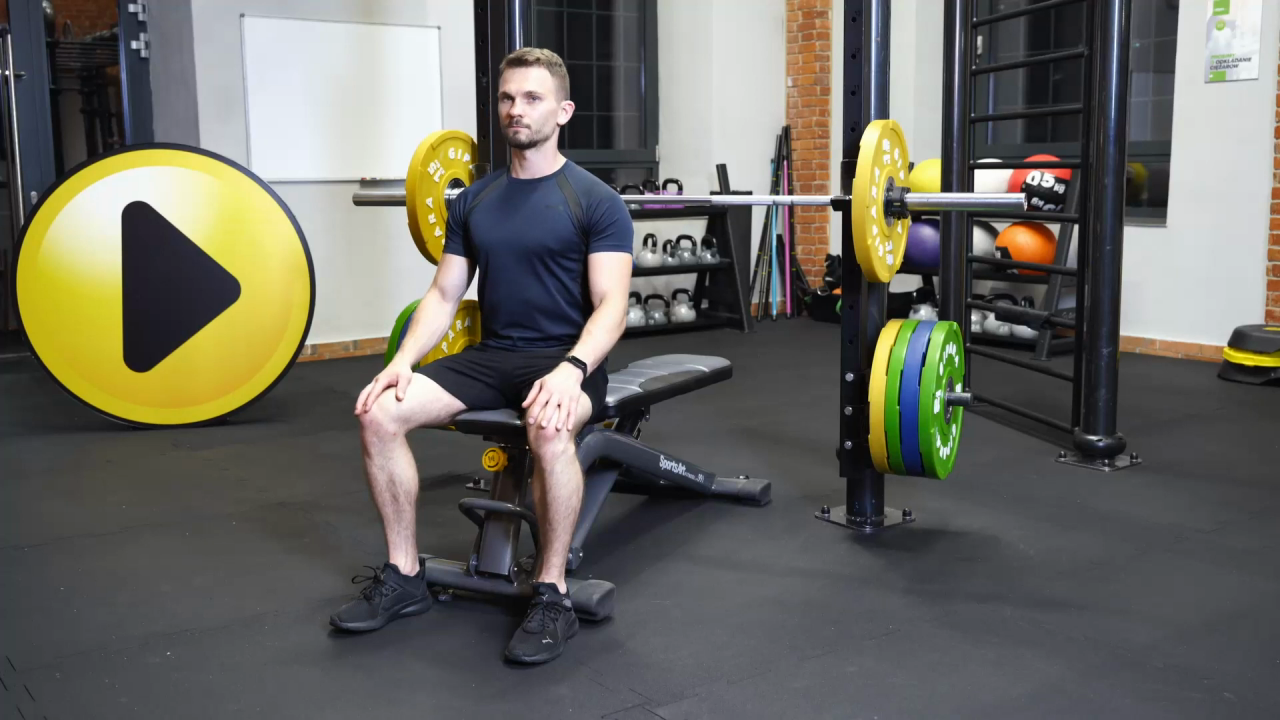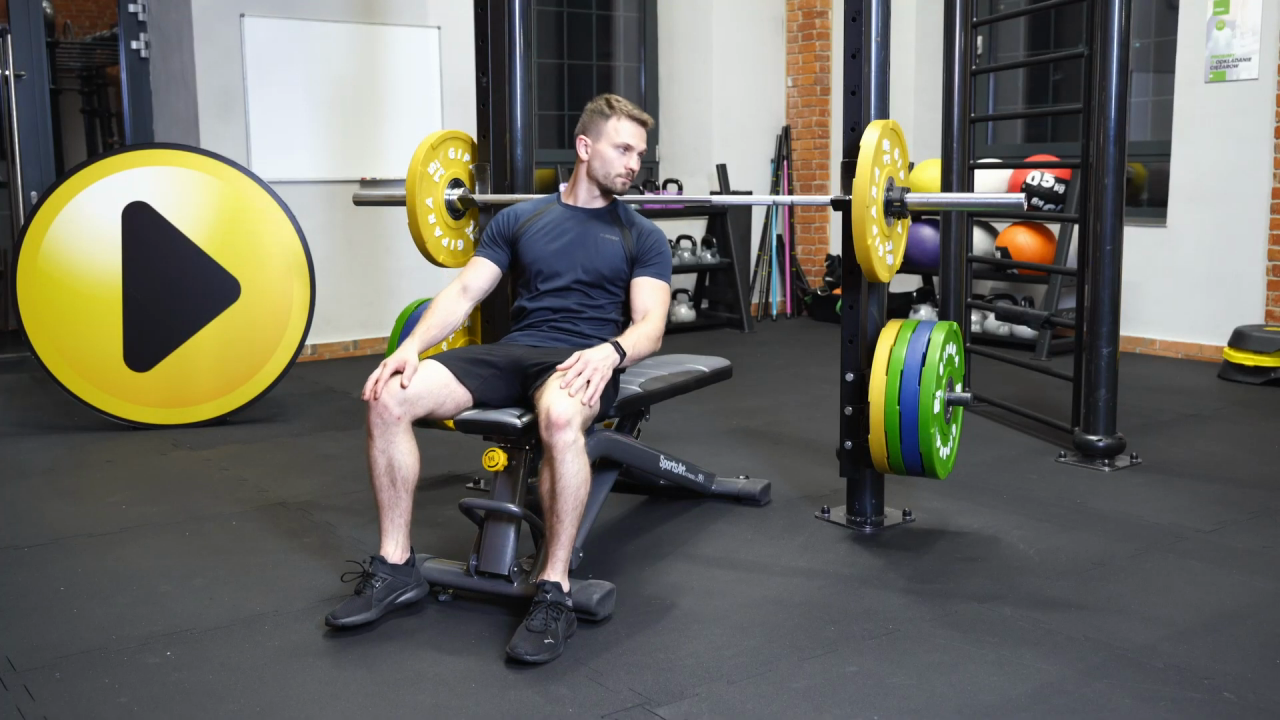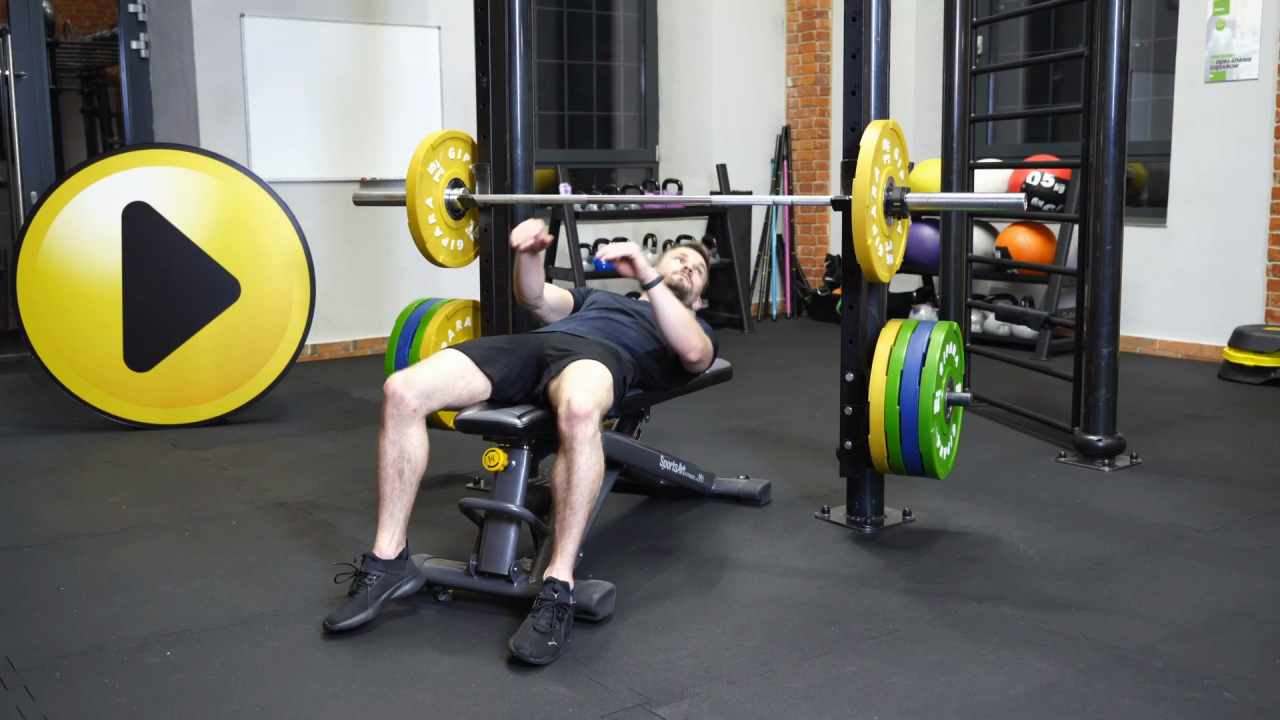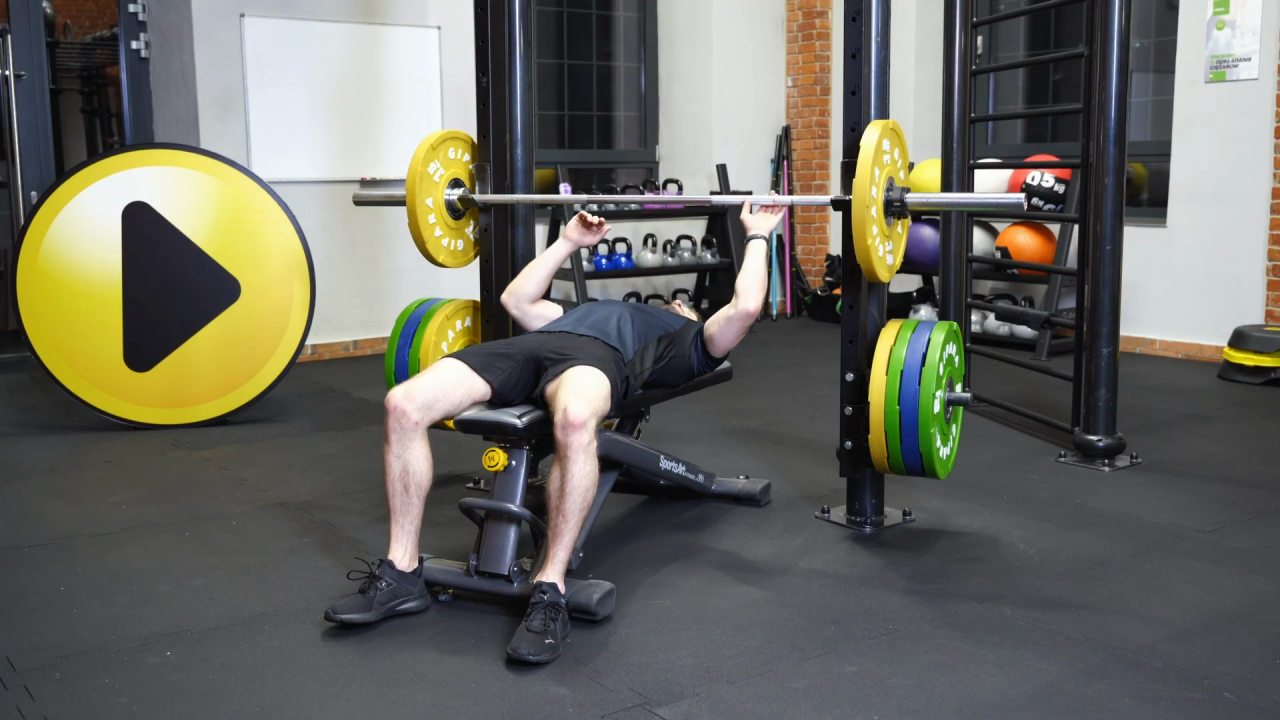
dt=1s
person 1, frame 1
left shoulder: (596, 202)
right shoulder: (474, 201)
left elbow: (611, 305)
right elbow: (444, 294)
left wrist: (571, 368)
right wrist: (403, 359)
left hip: (566, 360)
right hip: (491, 356)
left knee: (550, 430)
right knee: (379, 413)
left ankle: (552, 595)
right ankle: (403, 576)
person 1, frame 2
left shoulder: (644, 239)
right shoulder: (519, 219)
left elbow: (650, 327)
right elbow: (464, 291)
left wrist: (610, 352)
right wrist: (412, 345)
left hip: (580, 361)
right hip: (511, 351)
left knee: (560, 417)
right knee: (387, 397)
left ankle: (554, 592)
right ankle: (396, 565)
person 1, frame 3
left shoulder: (687, 333)
right shoulder: (597, 297)
left elbow: (697, 352)
right elbow: (534, 296)
left wrist: (651, 275)
right wrist: (534, 247)
left hip: (599, 355)
right hip: (536, 345)
left knee: (578, 413)
right knee: (403, 391)
left ankle: (558, 590)
right ankle: (389, 561)
person 1, frame 4
left shoulder: (689, 342)
right shoulder: (590, 309)
left elbow: (744, 309)
right elbow: (516, 302)
left wrist: (757, 236)
right wrist: (567, 243)
left hip: (598, 354)
right hip: (533, 345)
left knee: (574, 422)
right knee: (403, 405)
left ankle: (550, 591)
right ankle: (401, 573)
